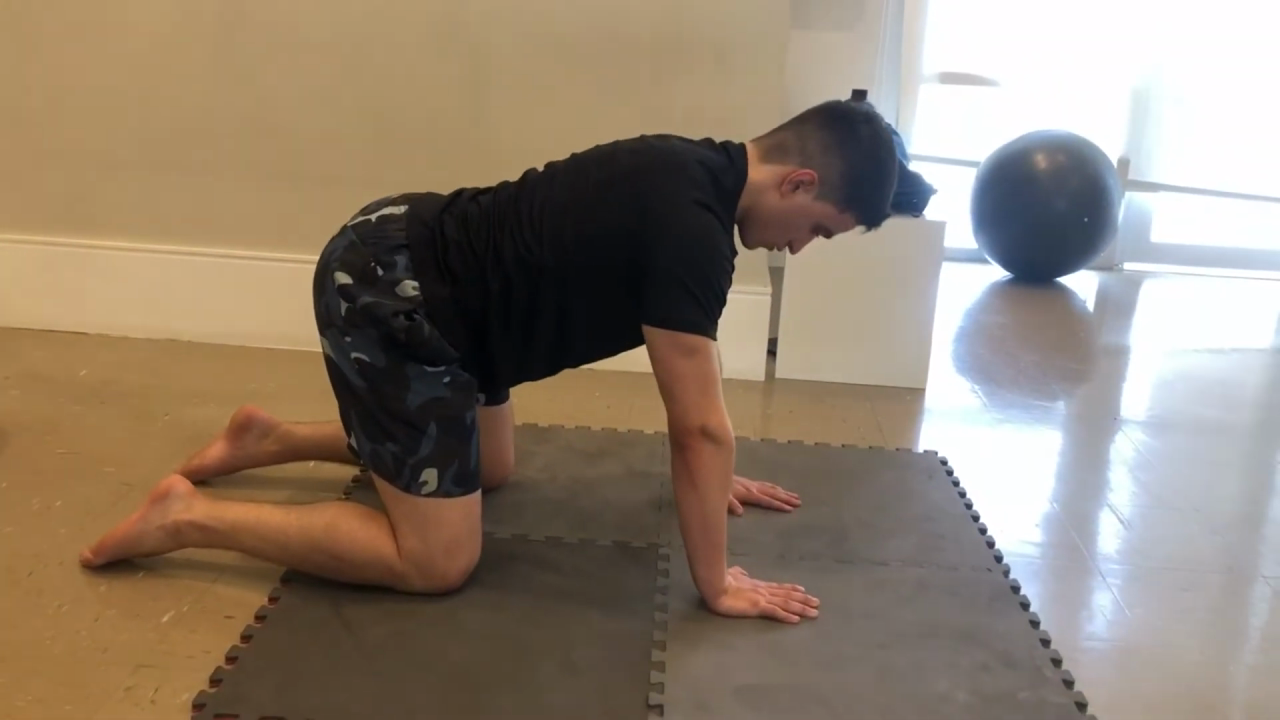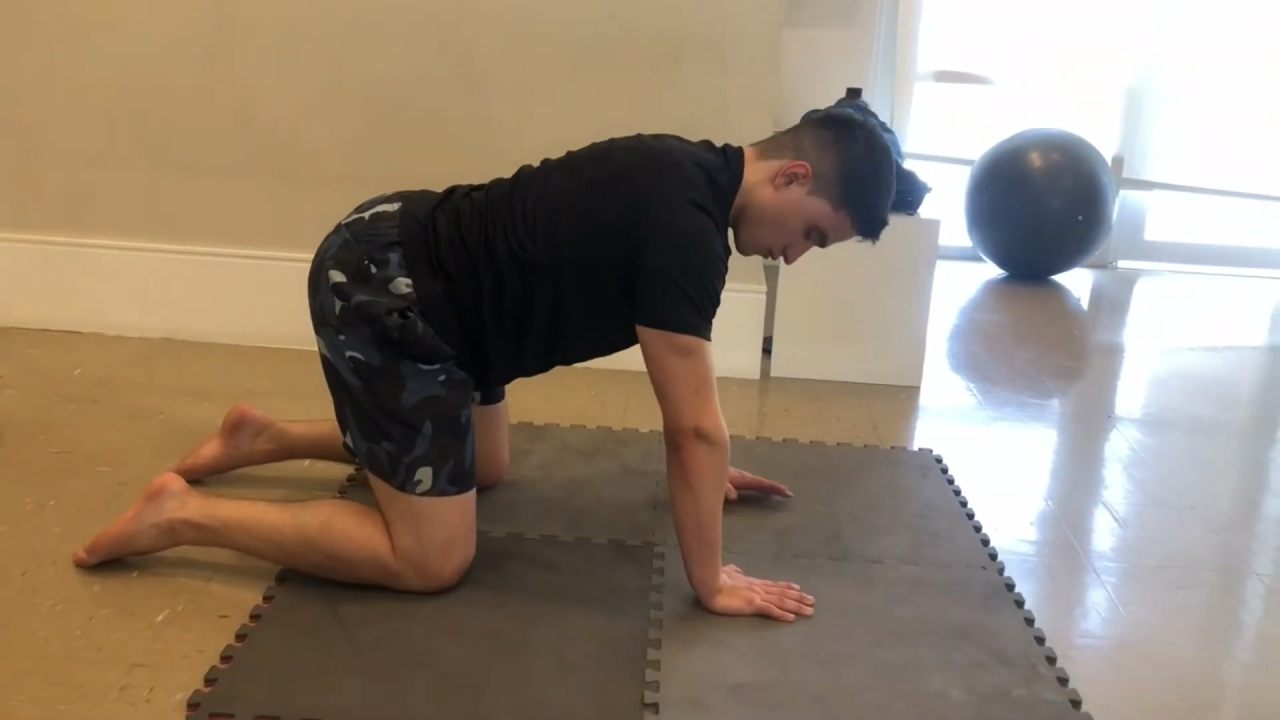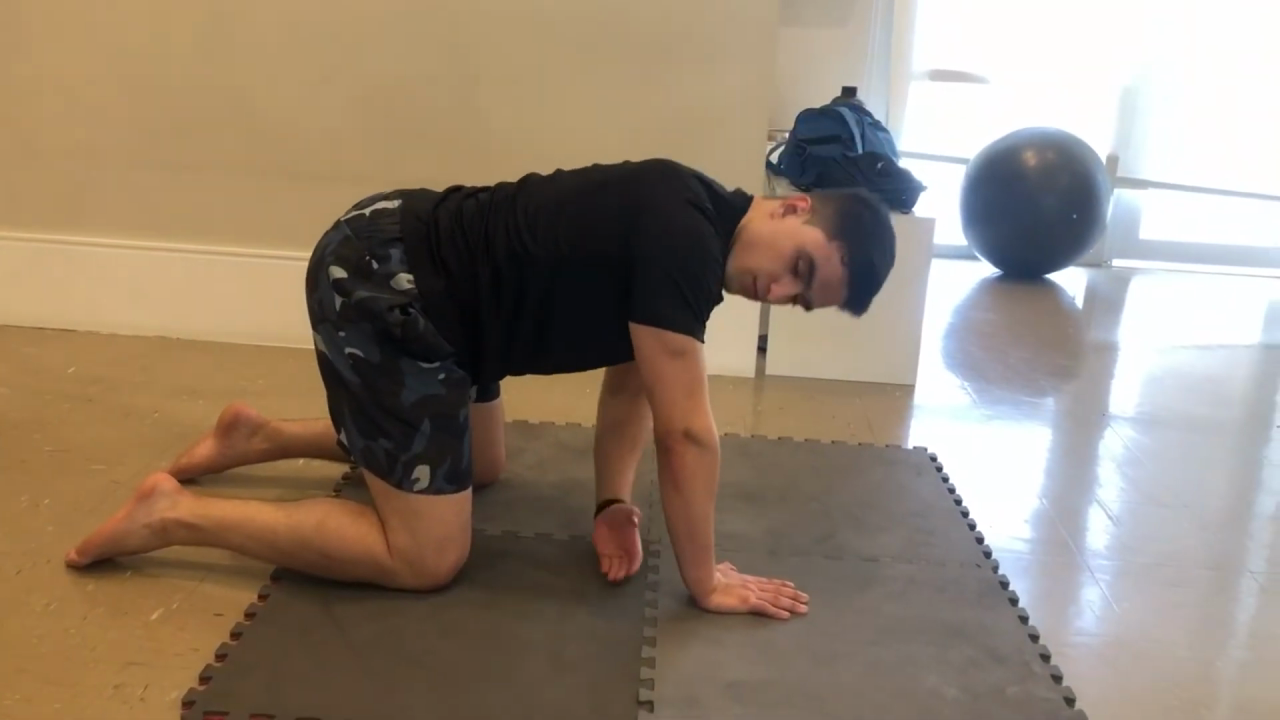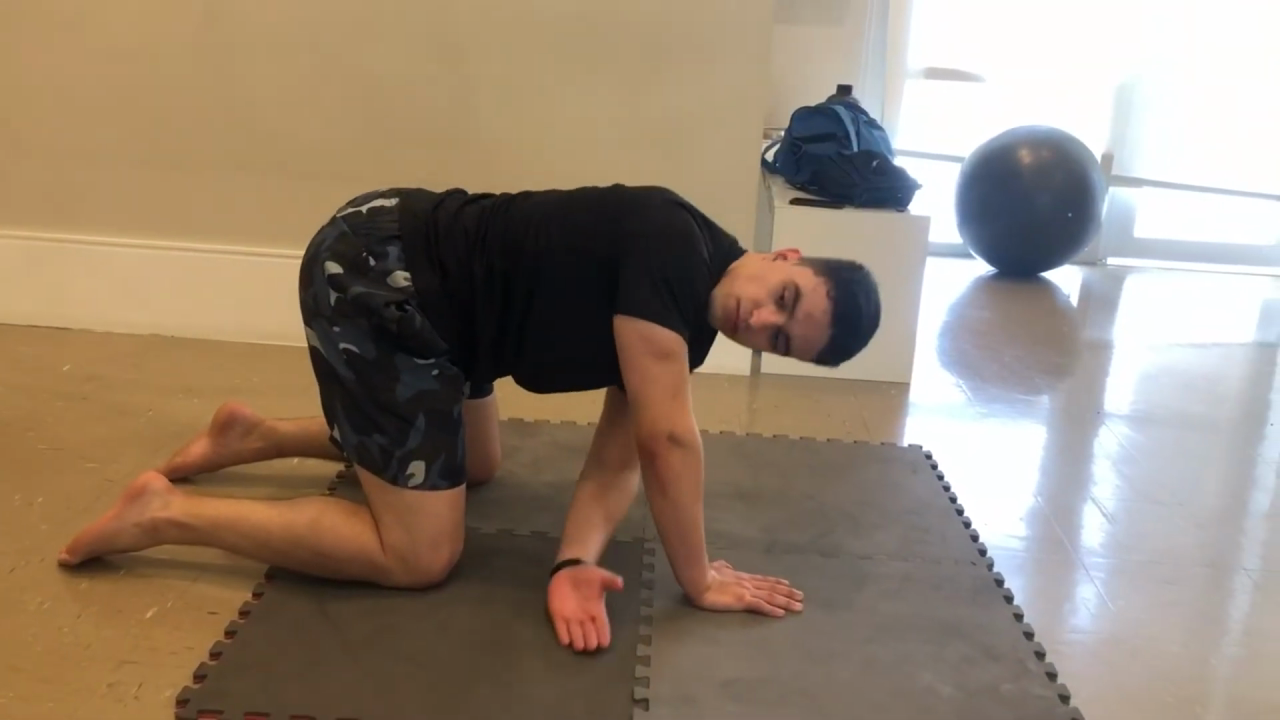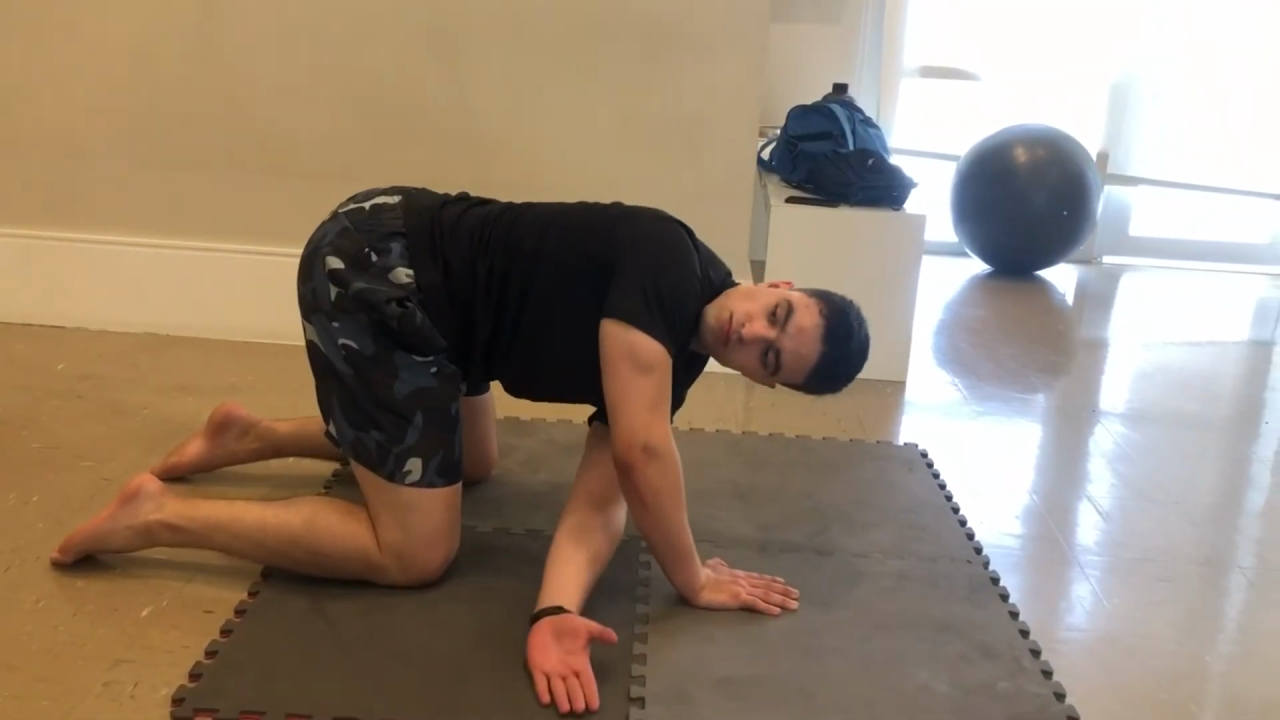
dt=0.4s
person 1, frame 1
left shoulder: (692, 178)
right shoulder: (691, 226)
right elbow: (699, 427)
left wrist: (713, 473)
right wrist: (716, 584)
left hip: (407, 258)
right hip: (388, 296)
left knee: (488, 470)
right knee: (438, 561)
left ankle: (272, 437)
right ankle: (190, 516)
person 1, frame 2
left shoulder: (688, 180)
right shoulder: (684, 225)
right elbow: (693, 426)
left wrist: (706, 469)
right wrist: (711, 581)
left hip: (403, 261)
right hip: (381, 293)
left knee: (483, 469)
right knee: (432, 558)
left ankle: (265, 435)
right ankle: (184, 514)
person 1, frame 3
left shoulder: (692, 227)
right shoulder: (684, 235)
left elbow: (629, 381)
right elbow: (687, 433)
left wrist: (613, 505)
right wrist: (705, 581)
left hip: (405, 266)
right hip: (378, 285)
left knee: (478, 467)
right knee: (427, 557)
left ankle: (262, 434)
right ankle: (177, 514)
person 1, frame 4
left shoulder: (692, 317)
right shoulder: (673, 248)
left elbow: (622, 455)
right elbow: (667, 439)
left wrist: (574, 563)
right wrist: (699, 580)
left hip: (404, 270)
right hip: (373, 275)
left knee: (474, 465)
right knee: (420, 553)
left ankle: (255, 433)
right ankle: (167, 513)
person 1, frame 5
left shoulder: (680, 351)
right shoulder: (667, 264)
left elbow: (602, 492)
right elbow: (641, 450)
left wrist: (556, 613)
right wrist: (693, 580)
left hip: (402, 276)
right hip: (373, 268)
left knee: (472, 464)
right knee: (416, 551)
left ankle: (251, 432)
right ankle: (161, 515)
